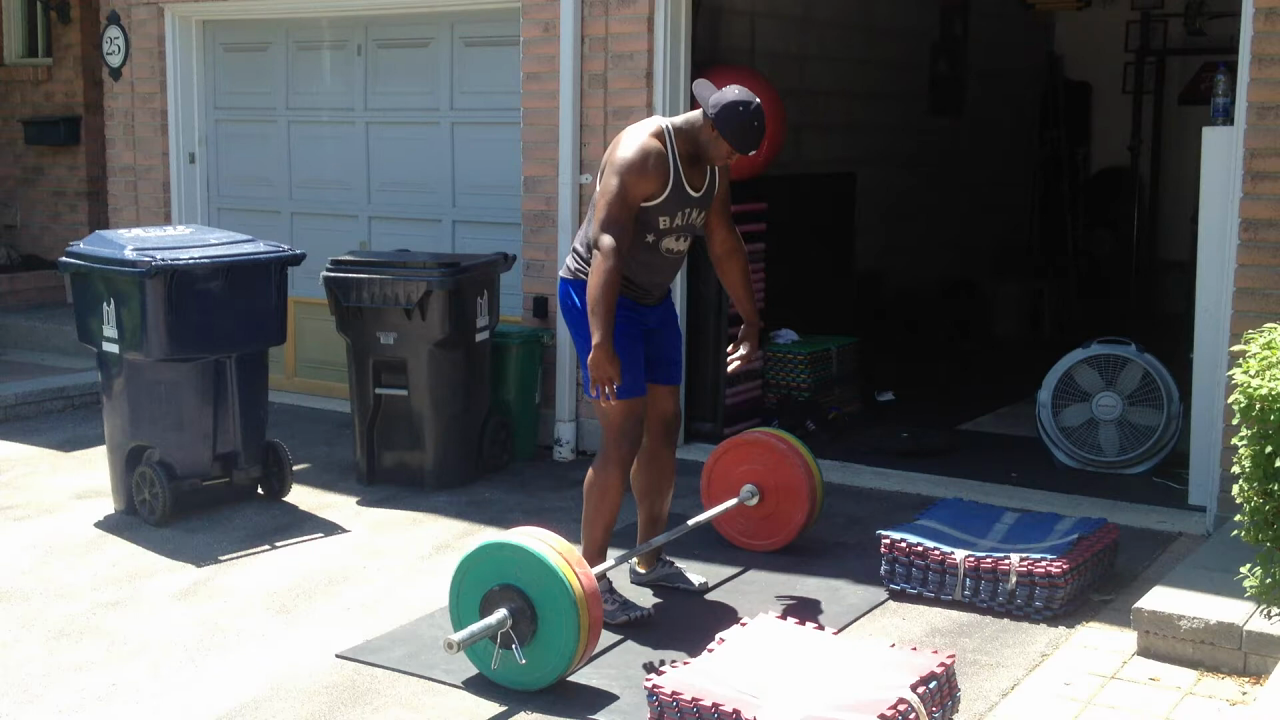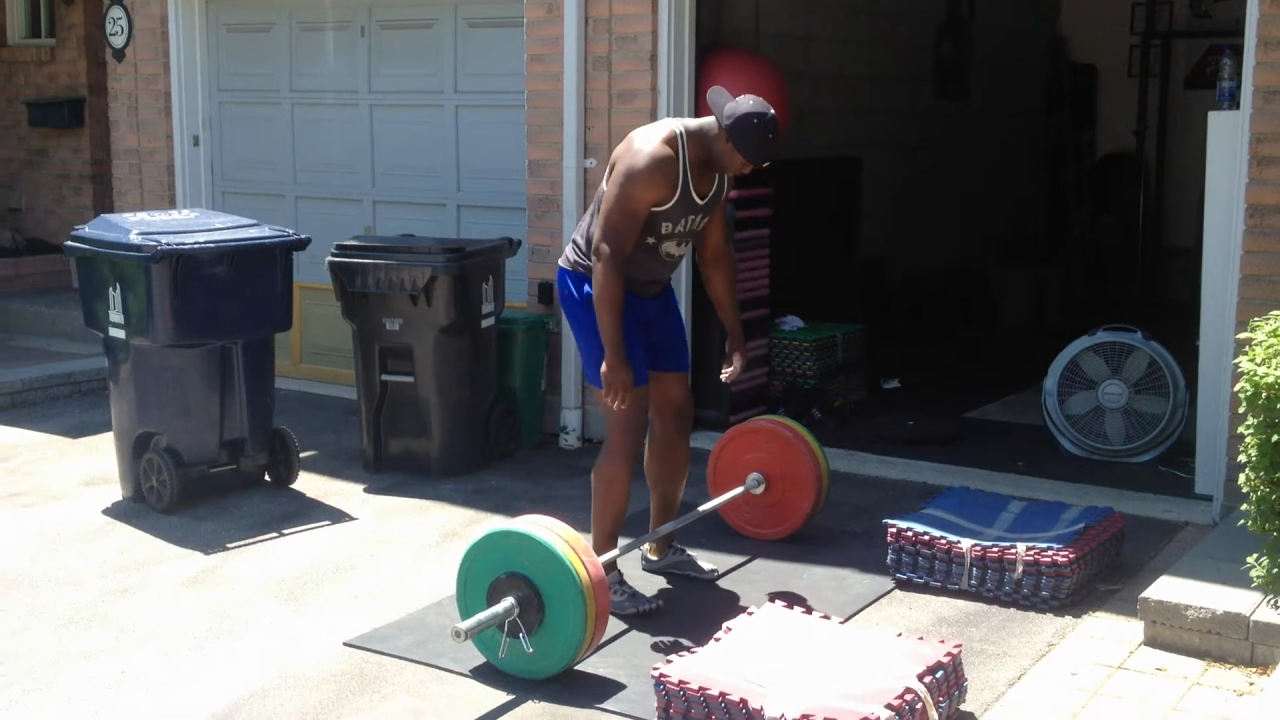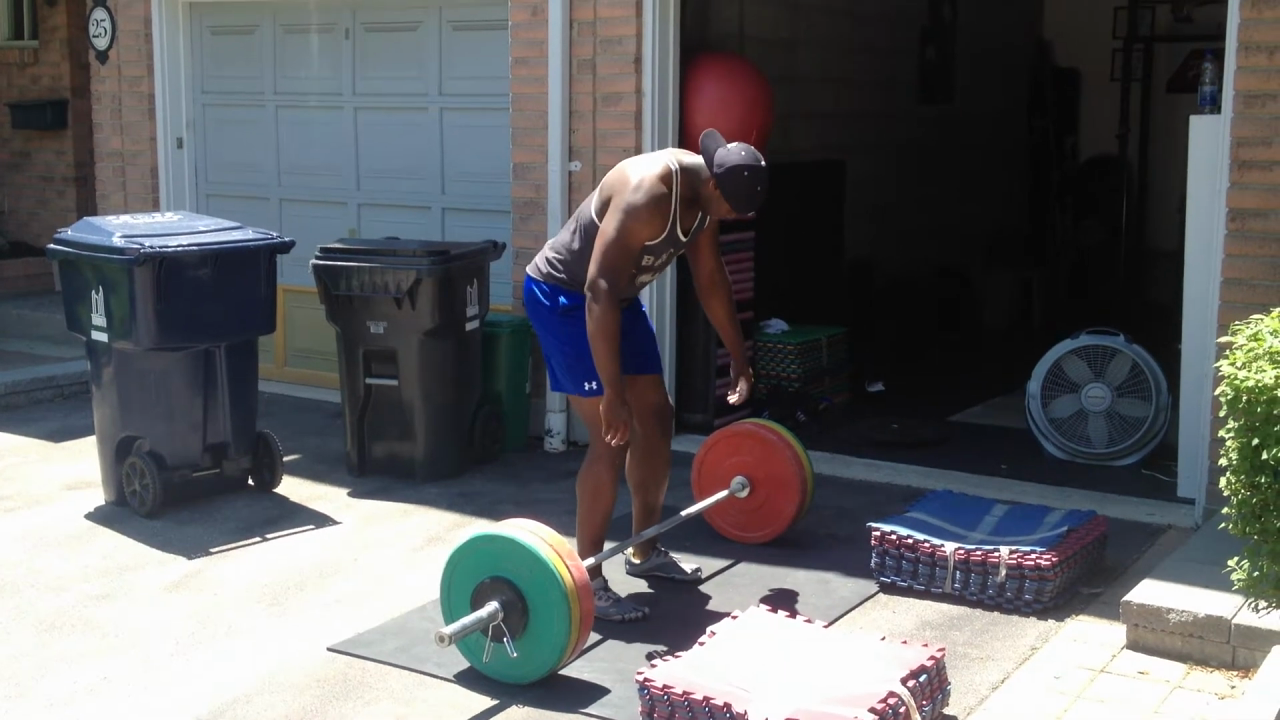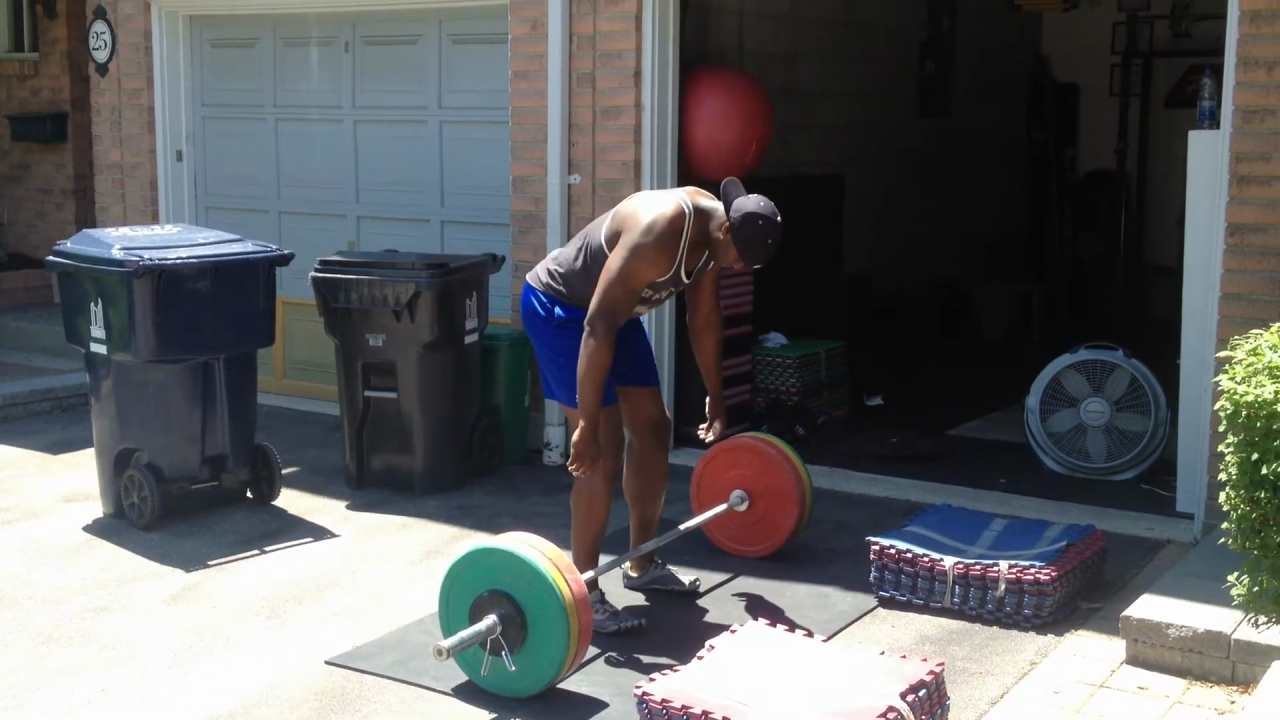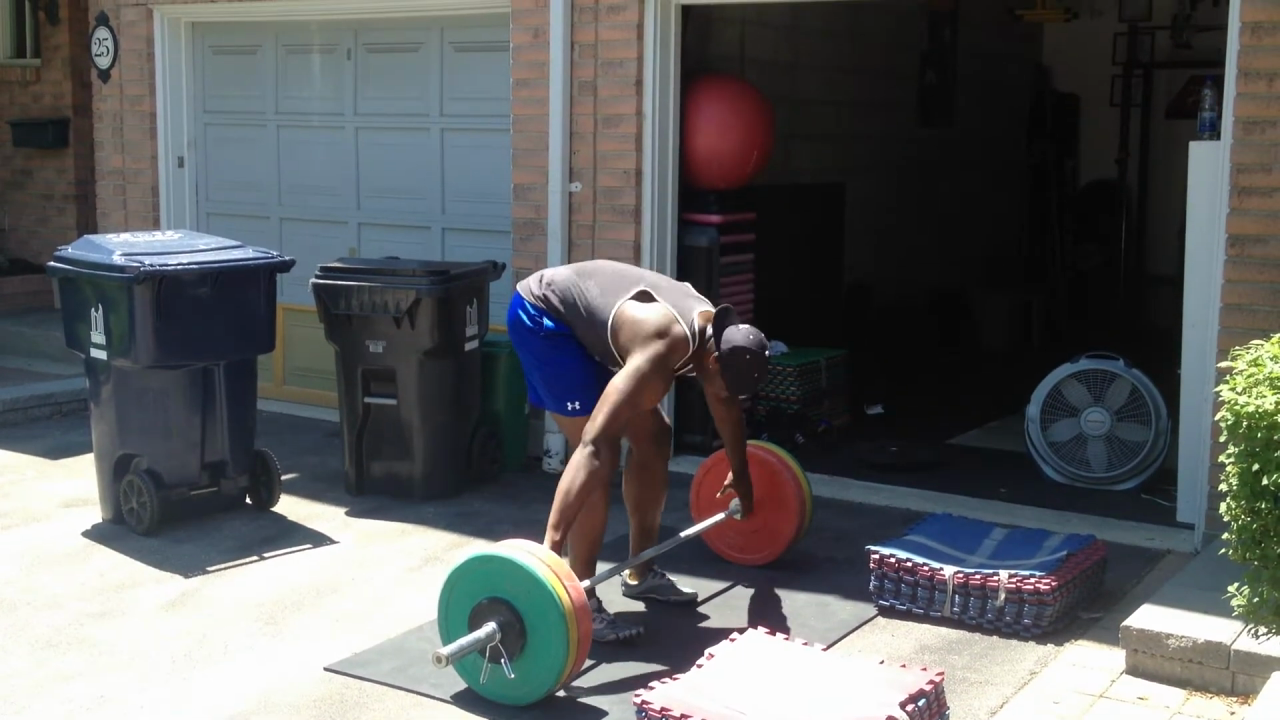
dt=0.7s
person 1, frame 1
left shoulder: (713, 166)
right shoulder: (640, 153)
left elbow: (725, 246)
right elbow: (607, 248)
left wrist: (750, 325)
right wrist: (599, 342)
left hip: (653, 299)
right hip: (599, 295)
left knee: (664, 427)
right knee: (623, 438)
left ankle: (649, 559)
right ankle: (591, 580)
person 1, frame 2
left shoulder: (718, 165)
right shoulder: (651, 158)
left elbow: (714, 250)
right elbow: (607, 257)
left wrist: (734, 331)
right wrist: (612, 356)
left hip: (652, 289)
right hip: (595, 285)
left knee: (676, 415)
right knee: (628, 427)
left ankle: (660, 547)
right ankle: (602, 572)
person 1, frame 3
left shoulder: (704, 194)
right shoulder: (646, 194)
left elbow: (710, 277)
right elbow: (598, 292)
left wrist: (738, 355)
right wrist: (611, 394)
left hip: (617, 293)
right hip: (563, 295)
left knee: (656, 417)
right knee: (613, 434)
left ankle: (646, 550)
right ankle: (587, 580)
person 1, frame 4
left shoulder: (712, 233)
right shoulder: (656, 232)
left elbow: (704, 317)
right elbow: (598, 327)
left wrist: (715, 395)
right wrist: (586, 426)
left hip: (614, 310)
right hip: (559, 306)
left knee: (653, 430)
right knee: (604, 451)
left ankle: (643, 564)
right ankle: (584, 594)
person 1, frame 5
left shoulder: (717, 330)
right shoulder: (662, 351)
left elbow: (726, 408)
right elbow: (594, 449)
left wrist: (740, 476)
right wrist: (552, 546)
left hip: (586, 318)
right hip: (542, 315)
left knee: (654, 437)
right knee: (604, 450)
left ankle: (639, 573)
right ankle: (581, 601)
